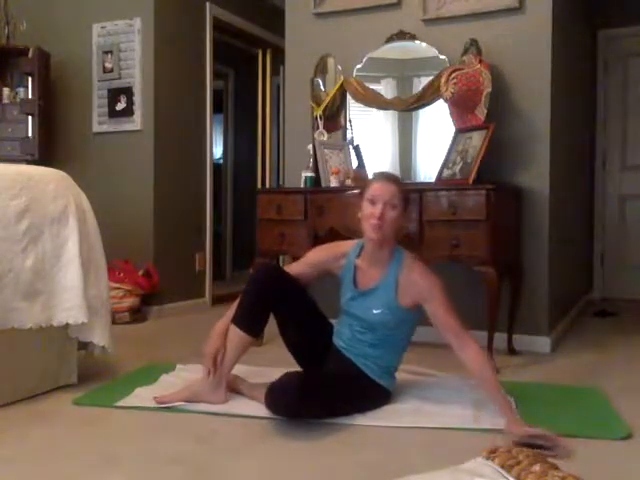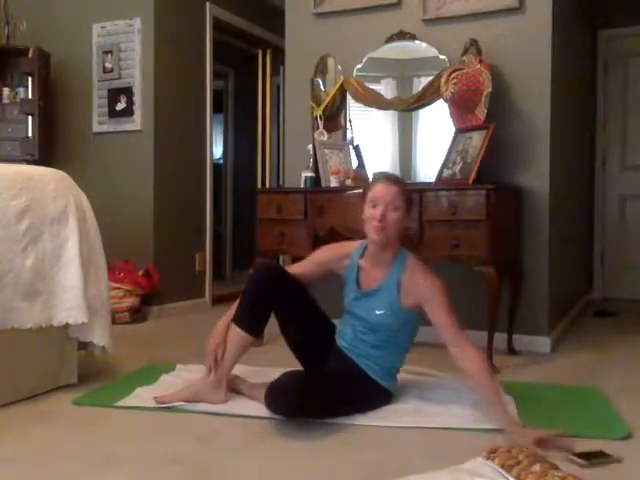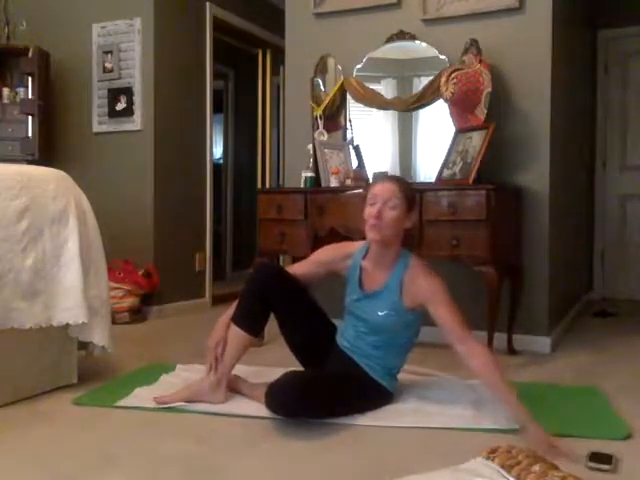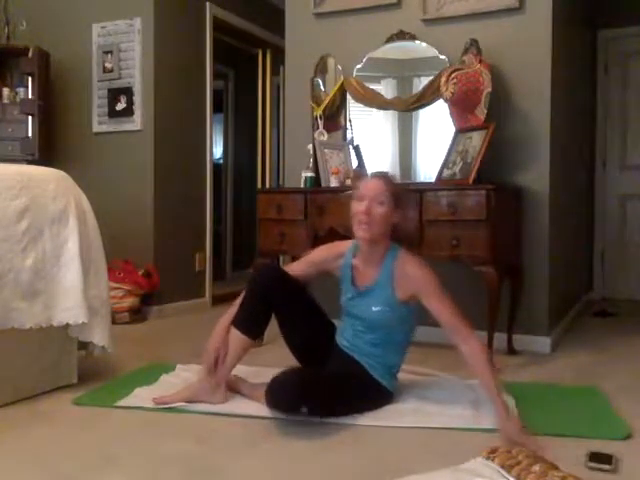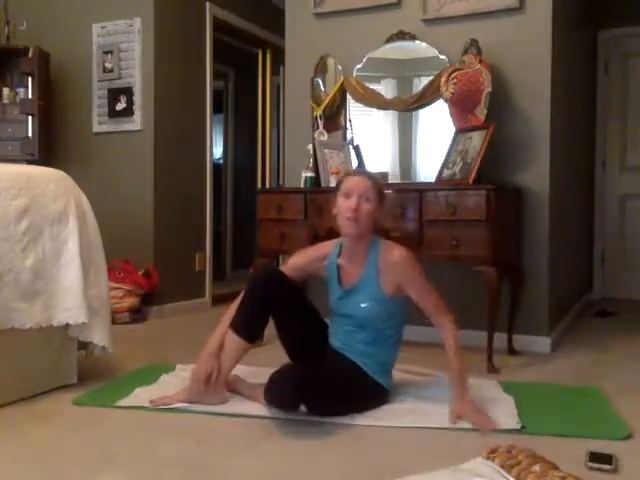
dt=0.3s
person 1, frame 1
left shoulder: (415, 277)
right shoulder: (339, 255)
left elbow: (464, 344)
right elbow: (265, 287)
left wrist: (511, 417)
right wrist: (223, 324)
left hip: (366, 382)
right hip: (330, 350)
left knee: (289, 395)
right knee: (267, 276)
left ankle: (235, 385)
right ankle: (213, 382)
person 1, frame 2
left shoulder: (417, 279)
right shoulder: (342, 255)
left elbow: (462, 348)
right elbow: (273, 281)
left wrist: (509, 422)
right wrist: (225, 321)
left hip: (366, 381)
right hip: (331, 348)
left knee: (288, 394)
right knee: (267, 276)
left ankle: (236, 385)
right ankle: (215, 381)
person 1, frame 3
left shoulder: (420, 281)
right shoulder: (345, 255)
left elbow: (469, 347)
right elbow: (276, 283)
left wrist: (527, 423)
right wrist: (227, 318)
left hip: (367, 381)
right hip: (332, 350)
left knee: (288, 395)
right knee: (266, 275)
left ankle: (239, 385)
right ankle: (216, 381)
person 1, frame 4
left shoulder: (410, 271)
right shoulder: (336, 255)
left elbow: (465, 338)
right elbow: (260, 287)
left wrist: (503, 412)
right wrist: (222, 327)
left hip: (369, 381)
right hip: (333, 351)
left knee: (289, 389)
right knee: (269, 276)
left ankle: (236, 384)
right ankle: (214, 383)
person 1, frame 5
left shoulder: (395, 261)
right shoulder: (322, 256)
left elbow: (445, 322)
right elbow: (252, 293)
left wrist: (461, 394)
right wrist: (212, 348)
left hip: (364, 380)
right hip: (327, 352)
left knee: (285, 387)
right knee: (266, 279)
left ankle: (232, 385)
right ankle: (211, 383)
